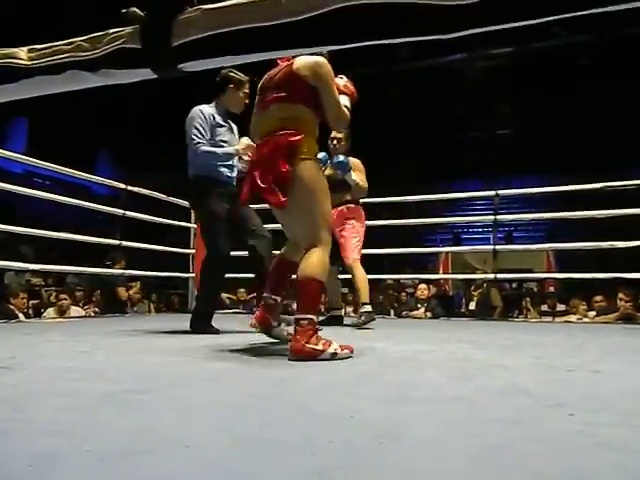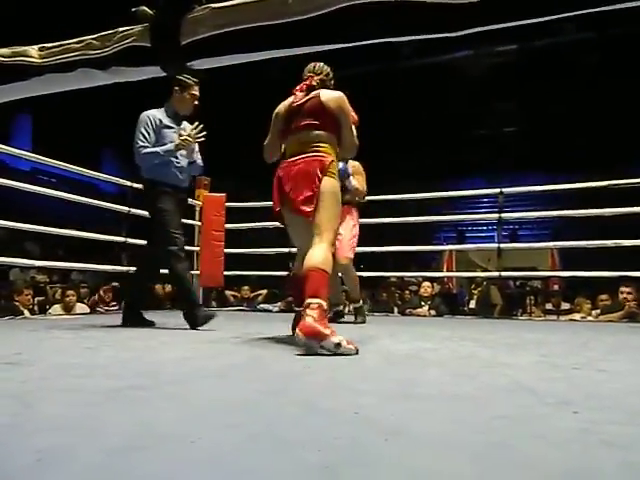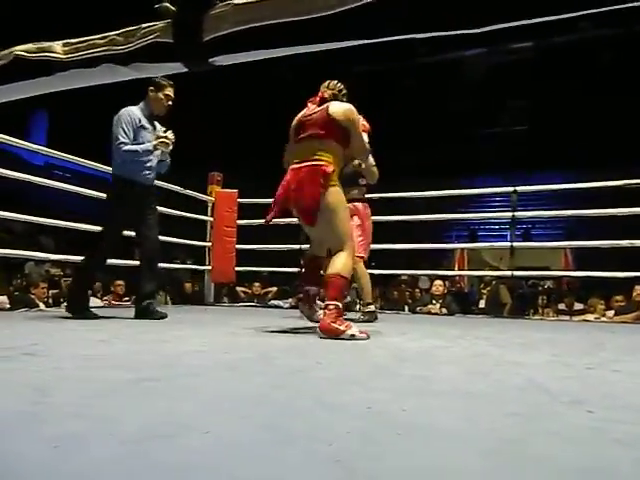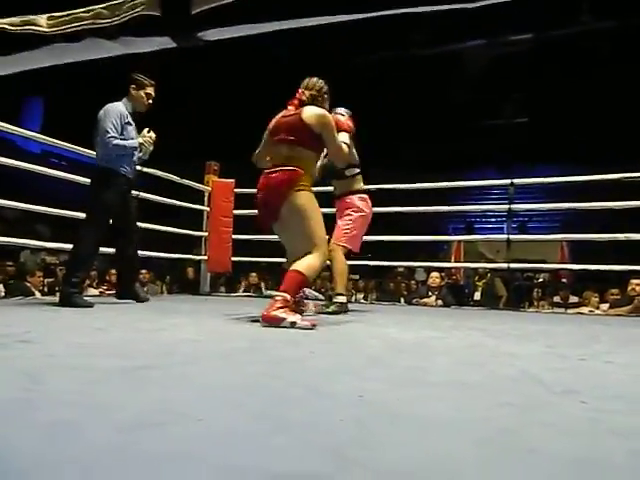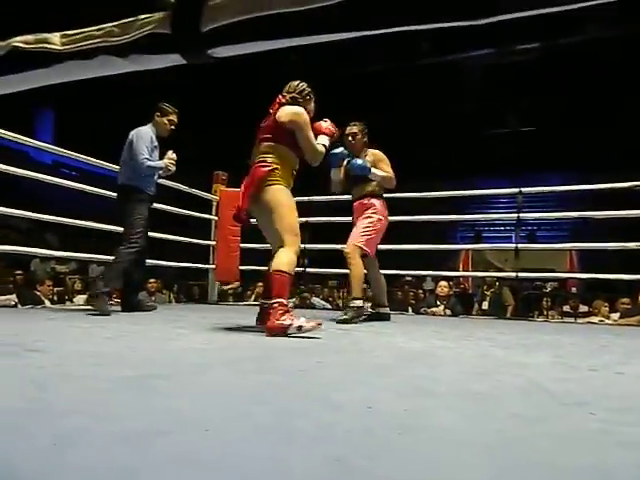
dt=0.4s
person 1, frame 1
left shoulder: (269, 78)
right shoulder: (316, 63)
left elbow: (257, 132)
right elbow: (339, 123)
right wrist: (345, 96)
left hip: (265, 160)
right hip: (295, 156)
left knee: (299, 239)
right knee: (317, 241)
left ankle: (268, 312)
right ankle: (304, 335)
person 1, frame 2
left shoulder: (285, 106)
right shoulder: (335, 98)
left elbow: (269, 154)
right elbow: (349, 150)
right wrist: (350, 124)
left hip: (286, 177)
right hip: (316, 172)
left knee: (304, 250)
right knee: (323, 242)
left ankle: (304, 317)
right ankle: (313, 318)
person 1, frame 3
left shoulder: (303, 115)
right shoulder: (345, 110)
left elbow: (288, 158)
right elbow: (363, 156)
right wrist: (361, 131)
left hip: (295, 185)
right hip: (319, 182)
left knee: (320, 240)
right knee: (345, 248)
left ankle: (309, 301)
right ankle: (332, 317)
person 1, frame 4
left shoulder: (279, 118)
right shoulder: (319, 115)
left elbow: (259, 158)
right elbow: (340, 159)
right wrist: (343, 131)
left hip: (269, 187)
right hip: (292, 186)
left knee: (296, 252)
right knee: (318, 252)
left ankle: (289, 302)
right ankle: (278, 307)
person 1, frame 5
left shoulder: (273, 117)
right shoulder: (296, 113)
right elbow: (314, 157)
right wrist: (325, 135)
left hip: (258, 185)
right hip: (272, 181)
left knee: (282, 246)
right knee: (290, 245)
left ankle: (268, 312)
right ankle: (278, 315)
person 2, frame 1
left shoulder: (231, 125)
right shoulder: (202, 113)
right elbow: (198, 152)
left wrist: (244, 159)
right wrist: (235, 151)
left hip: (231, 191)
right hip: (209, 190)
left knee: (261, 240)
right knee: (219, 252)
right ankle: (201, 318)
person 2, frame 2
left shoulder: (189, 129)
right shoulder: (151, 118)
left elbow: (197, 170)
right elbow: (141, 155)
left wrist: (191, 152)
right wrist: (174, 147)
left hip: (179, 194)
right hip: (159, 191)
left knee: (155, 252)
right knee: (174, 246)
left ankle: (132, 310)
right ankle: (192, 310)
person 2, frame 3
left shoulder: (158, 128)
right shoulder: (129, 115)
left elbow: (161, 168)
right elbow: (121, 151)
left wrist: (164, 152)
right wrist: (153, 146)
left hip: (145, 192)
right hip: (125, 189)
left knee: (151, 244)
right knee: (107, 243)
left ankle: (145, 303)
right ankle: (77, 300)
person 2, frame 4
left shoulder: (129, 119)
right shoulder: (114, 110)
right elbow: (109, 144)
left wrist: (144, 150)
right wrist: (138, 143)
left hip: (123, 184)
right hip: (109, 181)
left knee: (128, 235)
right knee: (92, 233)
left ankle: (127, 287)
right ankle: (70, 291)
person 2, frame 5
left shoulder: (151, 138)
right shoulder: (143, 133)
right elbow: (141, 165)
left wrist: (163, 171)
right wrist: (163, 163)
left hip: (140, 198)
right hip: (134, 197)
left knee: (138, 246)
right knee: (133, 244)
left ankle: (130, 297)
right ankle: (100, 291)
person 3, frame 1
left shoulder: (354, 163)
right shoulder: (324, 165)
left elbow: (362, 192)
left wrist: (348, 173)
left hip: (350, 215)
right hip: (330, 217)
left knee: (351, 261)
right knee: (329, 267)
left ankle: (366, 309)
person 3, frame 2
left shoulder: (353, 166)
left elbow: (361, 194)
left wrist: (348, 179)
left hip: (346, 214)
left knee: (343, 261)
left ankle: (357, 305)
right ankle: (337, 309)
person 3, frame 3
left shoulder: (361, 159)
left elbow: (373, 177)
left wrist: (364, 143)
left hip: (357, 211)
left knee: (355, 259)
left ankle: (369, 308)
person 3, frame 4
left shoulder: (346, 147)
right shoulder: (327, 153)
right elbow: (315, 174)
left hip: (356, 204)
right hip: (344, 205)
left knee: (336, 248)
right knee: (337, 250)
left ankle: (340, 300)
right ankle: (339, 297)
person 3, frame 5
left shoulder: (374, 155)
right shoulder: (346, 162)
left elbow: (391, 181)
right elbow: (336, 189)
left wrist: (369, 171)
right wrist: (334, 168)
left hip: (374, 209)
right hip: (359, 211)
left knee: (352, 251)
right knee: (369, 263)
left ankle: (357, 305)
right ankle: (382, 309)
